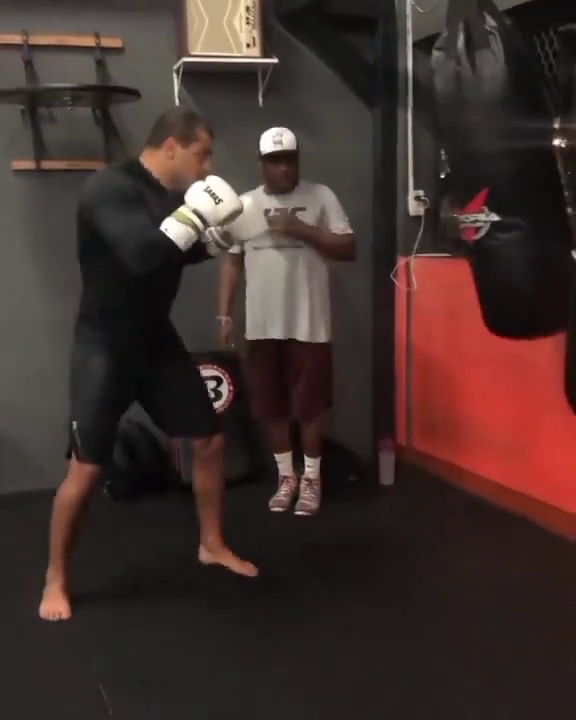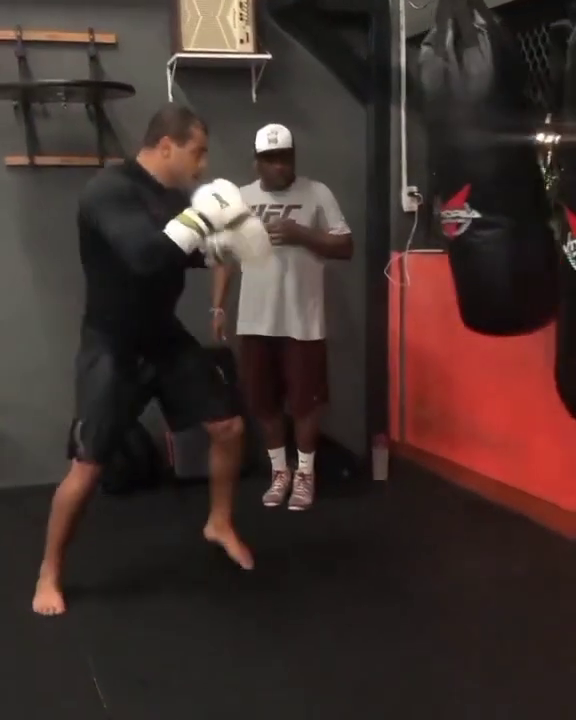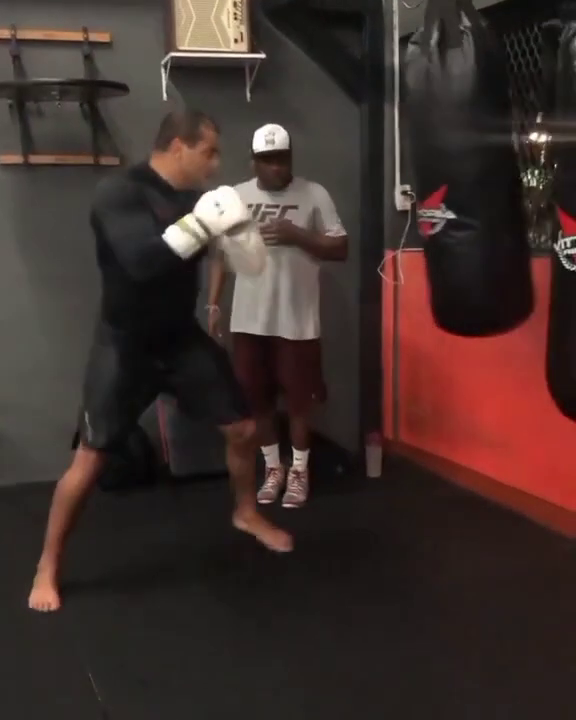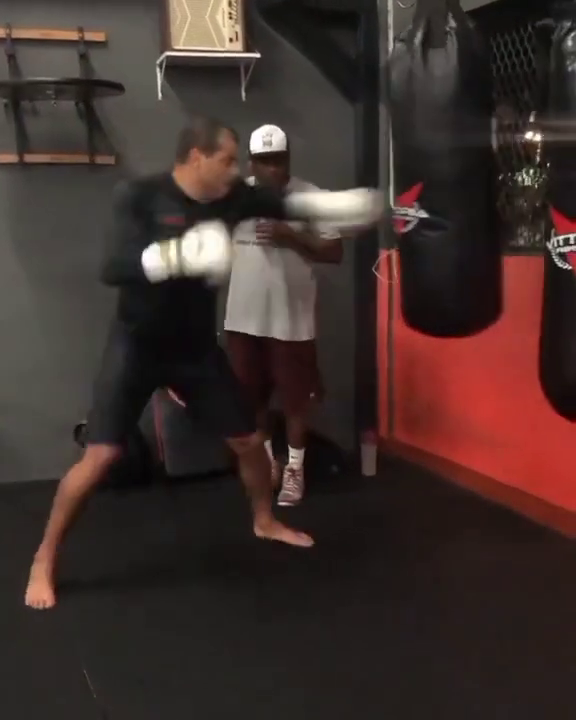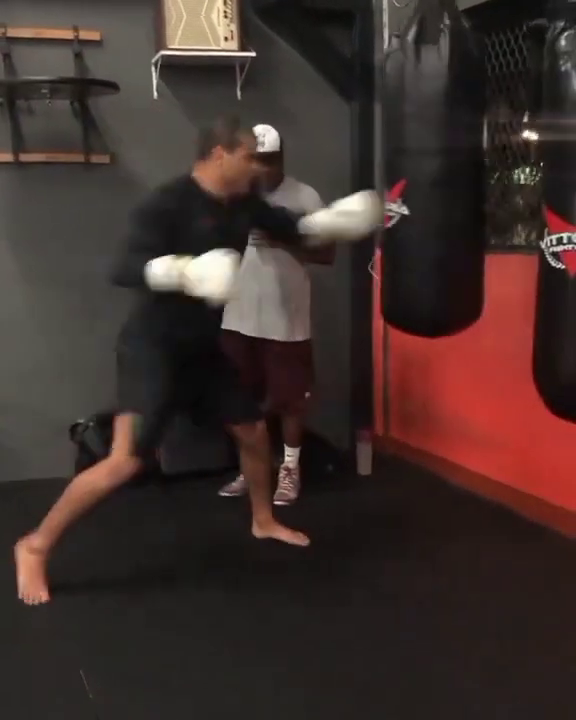
dt=0.1s
person 1, frame 1
left shoulder: (170, 191)
right shoulder: (110, 187)
left elbow: (183, 251)
right elbow: (143, 255)
left wrist: (217, 228)
right wrist: (196, 214)
left hip: (157, 339)
right hip: (104, 346)
left knee: (209, 443)
right knee: (86, 469)
left ankle: (213, 545)
right ankle: (56, 579)
person 1, frame 2
left shoulder: (170, 192)
right shoulder: (109, 190)
right elbow: (146, 256)
left wrist: (222, 242)
right wrist: (201, 216)
left hip: (165, 336)
right hip: (111, 347)
left knee: (229, 427)
right knee: (88, 468)
left ankle: (220, 524)
right ankle: (50, 573)
person 1, frame 3
left shoulder: (190, 192)
right shoulder: (119, 193)
right elbow: (113, 259)
left wrist: (232, 237)
right wrist: (202, 225)
left hip: (182, 335)
right hip: (124, 341)
left knee: (243, 431)
right knee: (91, 460)
left ankle: (248, 516)
right ankle: (48, 566)
person 1, frame 4
left shoulder: (229, 196)
right shoulder: (140, 197)
left elbow: (282, 205)
right elbow: (116, 269)
left wrist: (338, 203)
right wrist: (180, 255)
left hip: (195, 344)
right hip: (137, 343)
left knee: (248, 441)
right knee: (100, 459)
left ankle: (265, 522)
right ankle: (44, 561)
person 1, frame 5
left shoulder: (240, 202)
right shoulder: (168, 202)
left elbow: (290, 227)
right elbow: (127, 270)
left wrist: (340, 216)
right wrist: (186, 270)
left hip: (198, 344)
right hip: (153, 347)
left knee: (252, 432)
right knee: (125, 463)
left ankle: (264, 521)
right ankle: (35, 547)
person 2, frame 1
left shoulder: (321, 197)
left elbow: (348, 248)
right elbow: (231, 262)
left wrist: (303, 231)
right wrist: (224, 314)
left hip: (308, 325)
right hip: (262, 326)
left knee: (310, 404)
right knee: (271, 406)
left ankle: (311, 478)
right ankle: (286, 477)
person 2, frame 2
left shoulder: (317, 194)
right shoulder: (240, 198)
left elbow: (345, 247)
left wrist: (301, 234)
right wrist: (218, 307)
left hip: (302, 321)
right hip: (254, 321)
left knee: (305, 401)
right knee: (264, 402)
left ankle: (305, 474)
right ankle: (279, 472)
person 2, frame 3
left shoulder: (314, 195)
right shoulder: (237, 197)
left elbow: (339, 249)
right elbow: (222, 252)
left wrist: (297, 235)
right wrist: (212, 304)
left hip: (295, 321)
right hip: (247, 320)
left knee: (299, 399)
right knee: (255, 400)
left ankle: (299, 471)
right ankle: (274, 468)
person 2, frame 4
left shoulder: (310, 196)
left elbow: (335, 251)
left wrist: (292, 237)
left hip: (291, 321)
right hip: (242, 319)
left knee: (296, 398)
right knee: (247, 398)
left ankle: (294, 470)
right ankle: (266, 466)
person 2, frame 5
left shoulder: (304, 196)
left elbow: (327, 253)
left hip: (287, 320)
right hip: (237, 318)
left knee: (291, 398)
left ankle: (289, 469)
